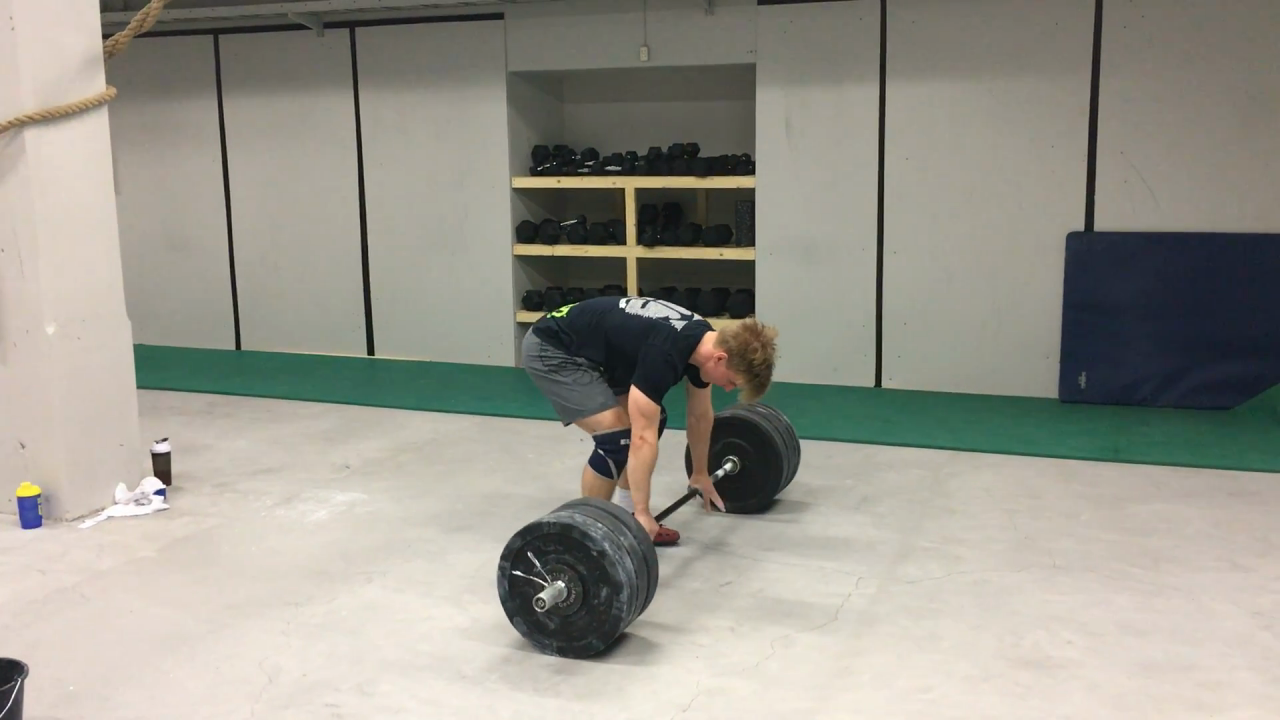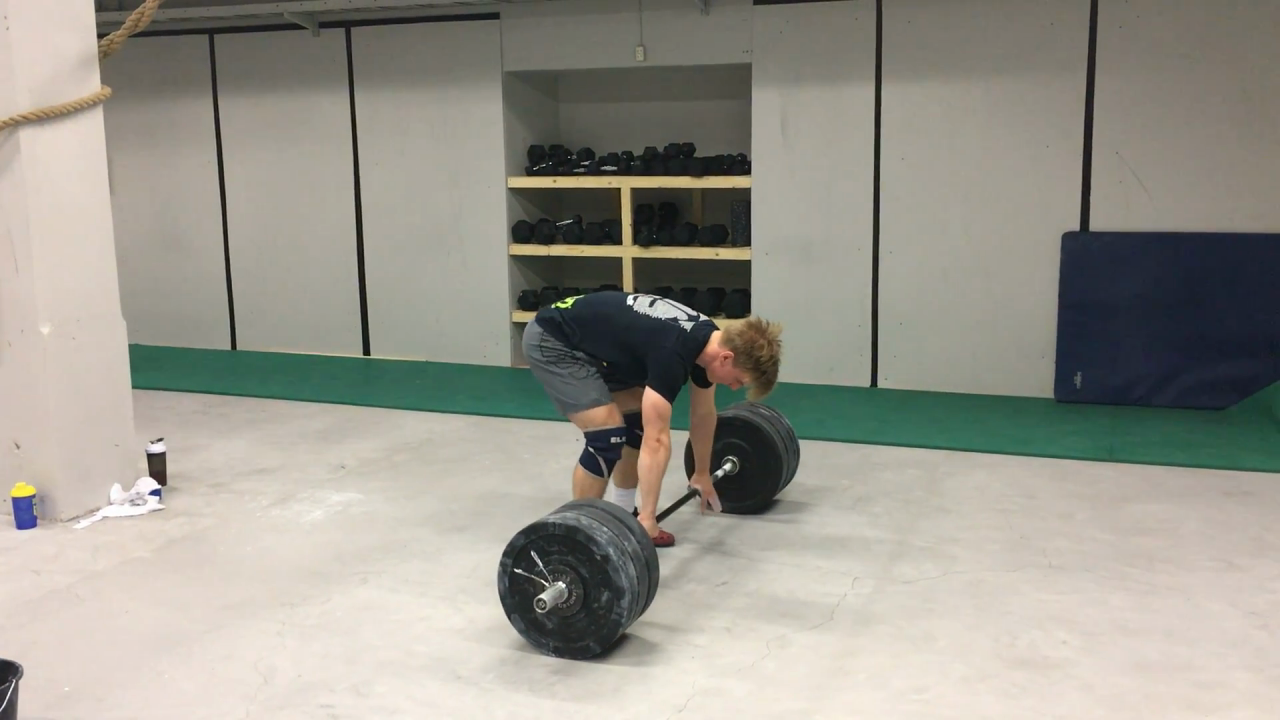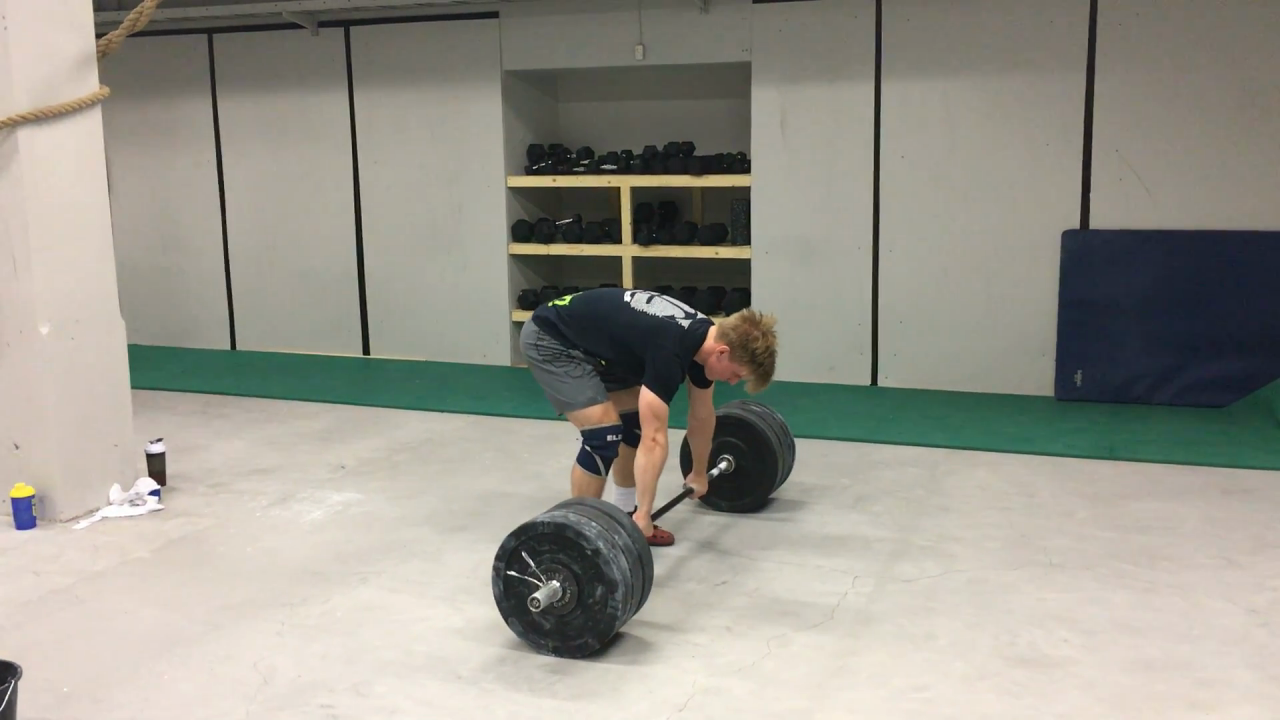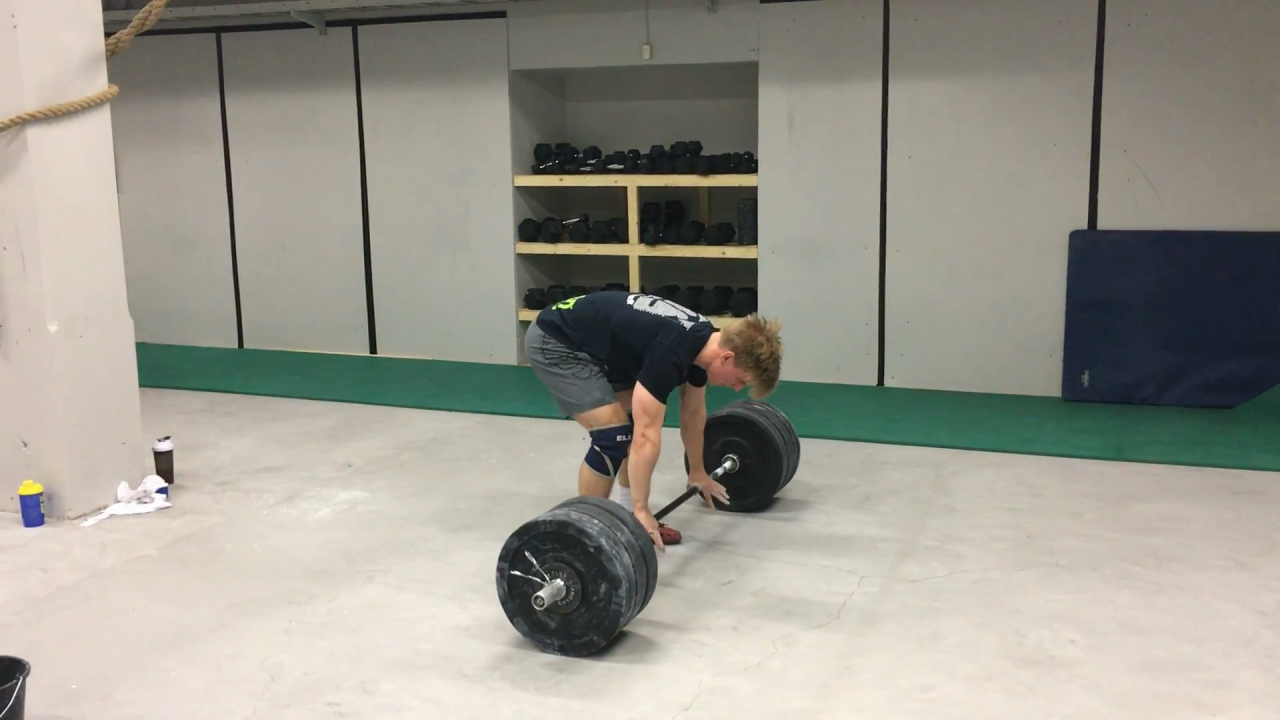
dt=0.5s
person 1, frame 1
left shoulder: (704, 341)
right shoulder: (664, 353)
left elbow: (699, 415)
right elbow: (643, 438)
left wrist: (701, 474)
right wrist: (643, 513)
left hip: (590, 348)
right hip: (550, 349)
left knee: (651, 420)
right knee: (617, 436)
person 1, frame 2
left shoulder: (708, 340)
right shoulder: (672, 353)
left elbow: (703, 414)
right elbow: (656, 440)
left wrist: (702, 474)
right wrist: (647, 516)
left hip: (590, 340)
right hip: (552, 340)
left knee: (639, 421)
right knee: (608, 435)
person 1, frame 3
left shoulder: (704, 337)
right shoulder: (670, 351)
left elbow: (701, 415)
right elbow: (654, 439)
left wrist: (699, 474)
right wrist: (643, 515)
left hip: (590, 338)
right hip: (550, 340)
left knee: (637, 424)
right knee: (603, 435)
person 1, frame 4
left shoulder: (704, 341)
right shoulder: (670, 352)
left elbow: (692, 413)
right elbow: (646, 436)
left wrist: (698, 472)
right wrist: (641, 510)
left hip: (592, 340)
right hip: (554, 342)
left knee: (646, 420)
right knee: (613, 434)
